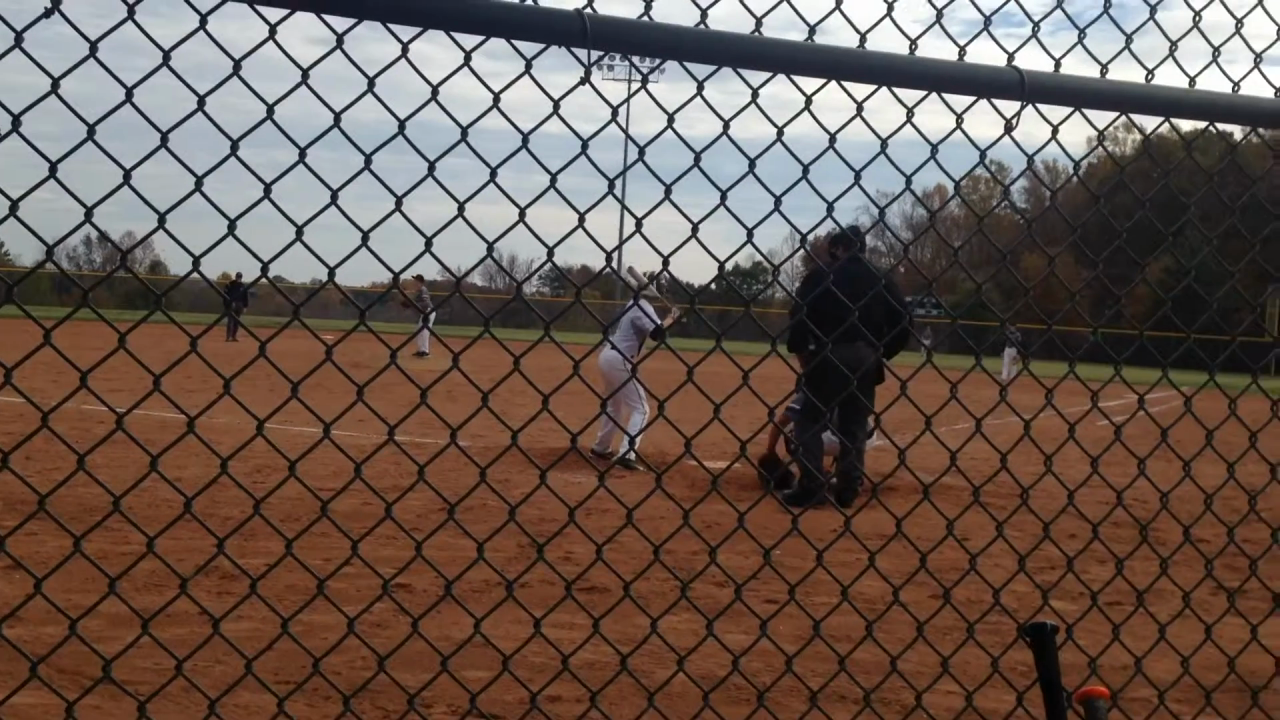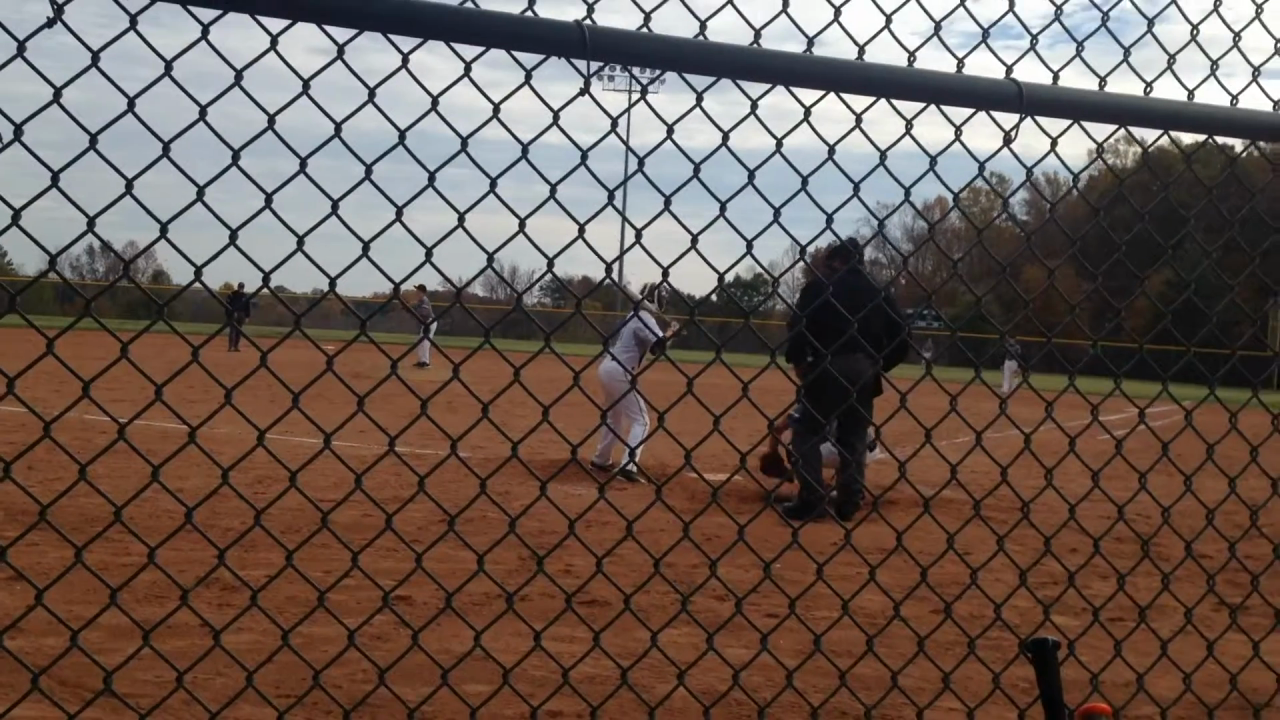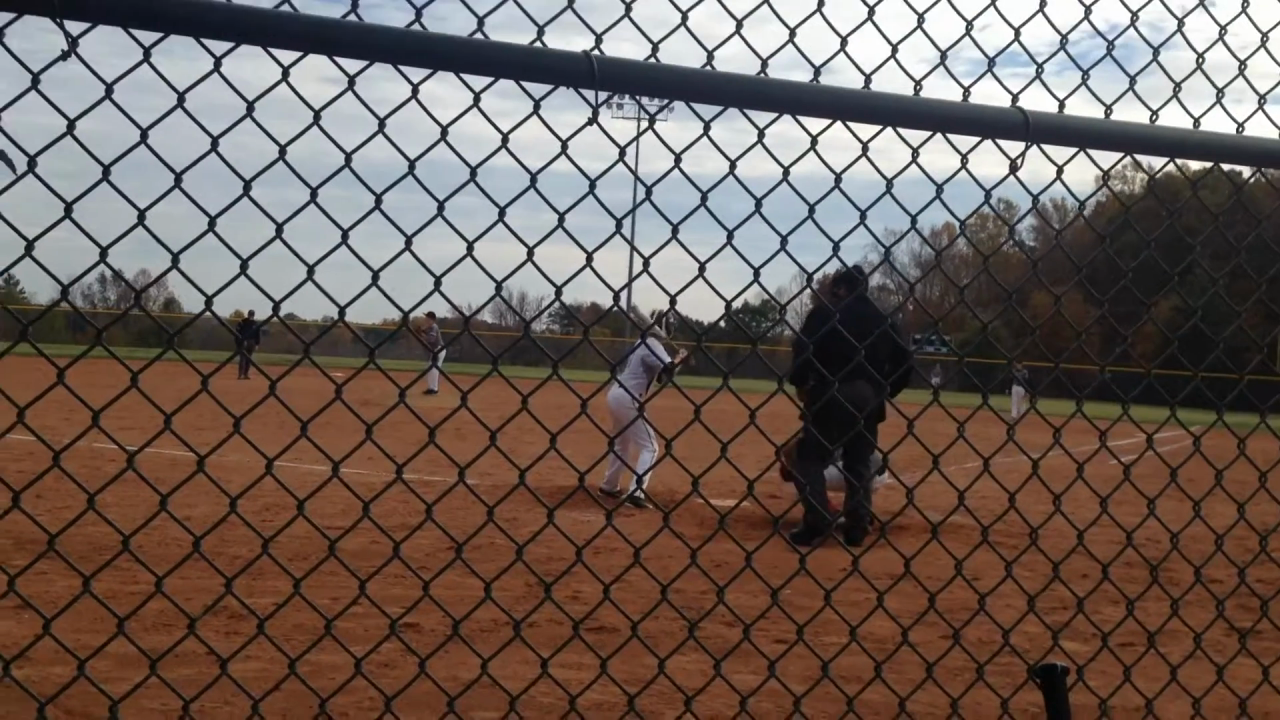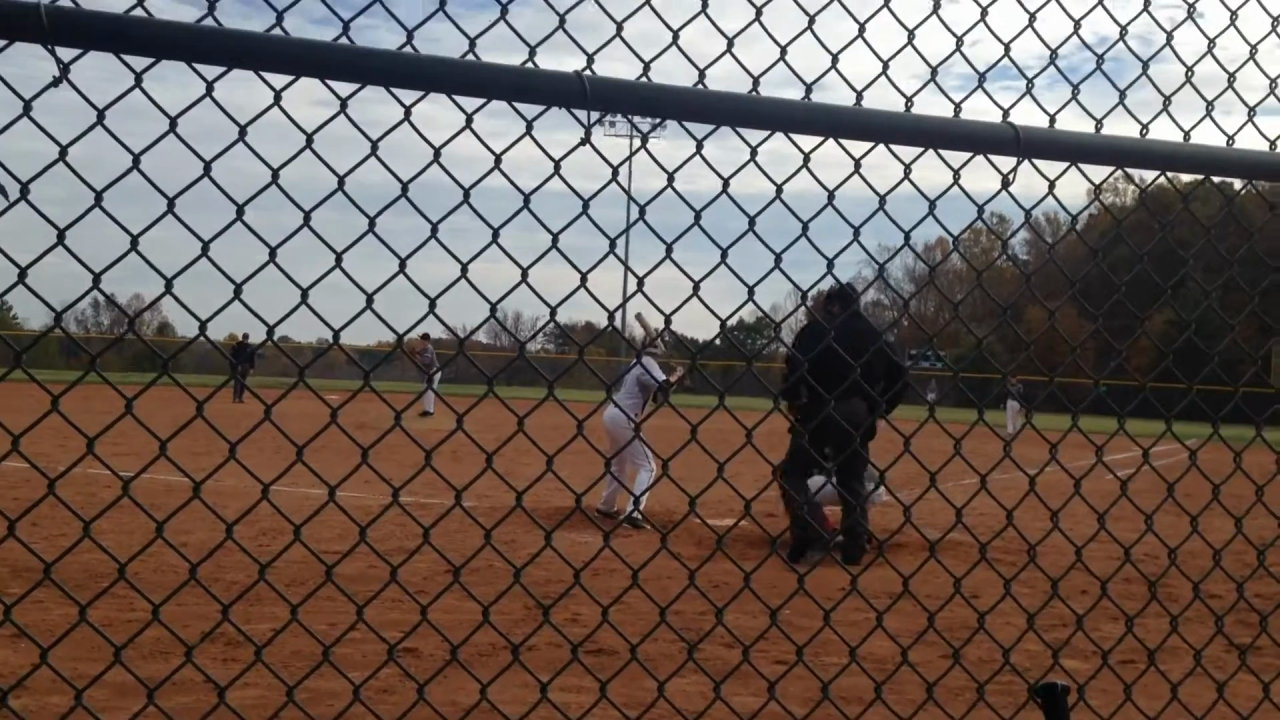
dt=0.1s
person 1, frame 1
left shoulder: (822, 275)
right shoulder: (880, 280)
left elbow: (799, 313)
right elbow: (903, 322)
left wrist: (800, 349)
right wrist: (881, 353)
left hip: (828, 357)
right hip: (865, 360)
left knee: (810, 422)
right knee: (855, 426)
left ankle: (811, 488)
right ankle: (848, 489)
person 1, frame 2
left shoulder: (820, 286)
right shoulder: (878, 292)
left elbow: (797, 325)
right elbow: (901, 335)
left wrist: (797, 360)
right wrist: (880, 365)
left hip: (826, 369)
right hip: (863, 372)
left knee: (807, 434)
right knee: (854, 439)
left ankle: (811, 501)
right ankle: (848, 503)
person 1, frame 3
left shoulder: (825, 312)
right shoulder: (882, 318)
left elbow: (802, 348)
right elbow: (904, 360)
left wrist: (801, 384)
right wrist: (884, 392)
left hip: (828, 395)
right hip: (866, 398)
left knee: (808, 458)
right knee: (859, 464)
left ankle: (817, 523)
right ankle: (857, 529)
person 1, frame 4
left shoulder: (818, 328)
right shoulder: (874, 335)
left elbow: (795, 365)
right elbow: (897, 377)
left wrist: (793, 399)
right wrist: (878, 410)
left hip: (819, 412)
right hip: (858, 415)
left knee: (794, 472)
right knee: (853, 482)
left ankle: (807, 536)
right ankle: (854, 547)
person 2, frame 1
left shoulder: (634, 305)
right shoulder: (643, 306)
left elbow: (653, 335)
right elbow: (658, 333)
left wrist: (669, 321)
right wrist: (671, 318)
left hip: (608, 357)
right hip: (619, 361)
left knee: (614, 405)
right knee: (640, 409)
left ankle: (601, 448)
right ankle: (627, 456)
person 2, frame 2
left shoulder: (635, 317)
right shoulder: (644, 318)
left elbow: (654, 349)
right elbow: (660, 345)
left wrist: (670, 333)
right wrist: (671, 331)
left hip: (608, 368)
right hip: (619, 372)
left knee: (614, 417)
right knee: (640, 420)
left ankle: (601, 460)
right ankle: (628, 466)
person 2, frame 3
left shoulder: (643, 344)
right shoulder: (653, 345)
left elbow: (661, 378)
right elbow: (668, 369)
left wrist: (678, 361)
right wrist: (679, 358)
left hip: (616, 395)
right hip: (628, 399)
left knee: (622, 443)
right knee: (649, 446)
left ankle: (609, 486)
right ankle: (636, 493)
person 2, frame 4
left shoulder: (639, 363)
right shoulder: (648, 364)
left elbow: (657, 397)
right elbow: (664, 388)
left wrist: (674, 380)
right wrist: (676, 376)
left hip: (613, 415)
right hip: (624, 419)
left knee: (619, 464)
right knee: (647, 466)
left ankle: (606, 506)
right ankle: (633, 513)
